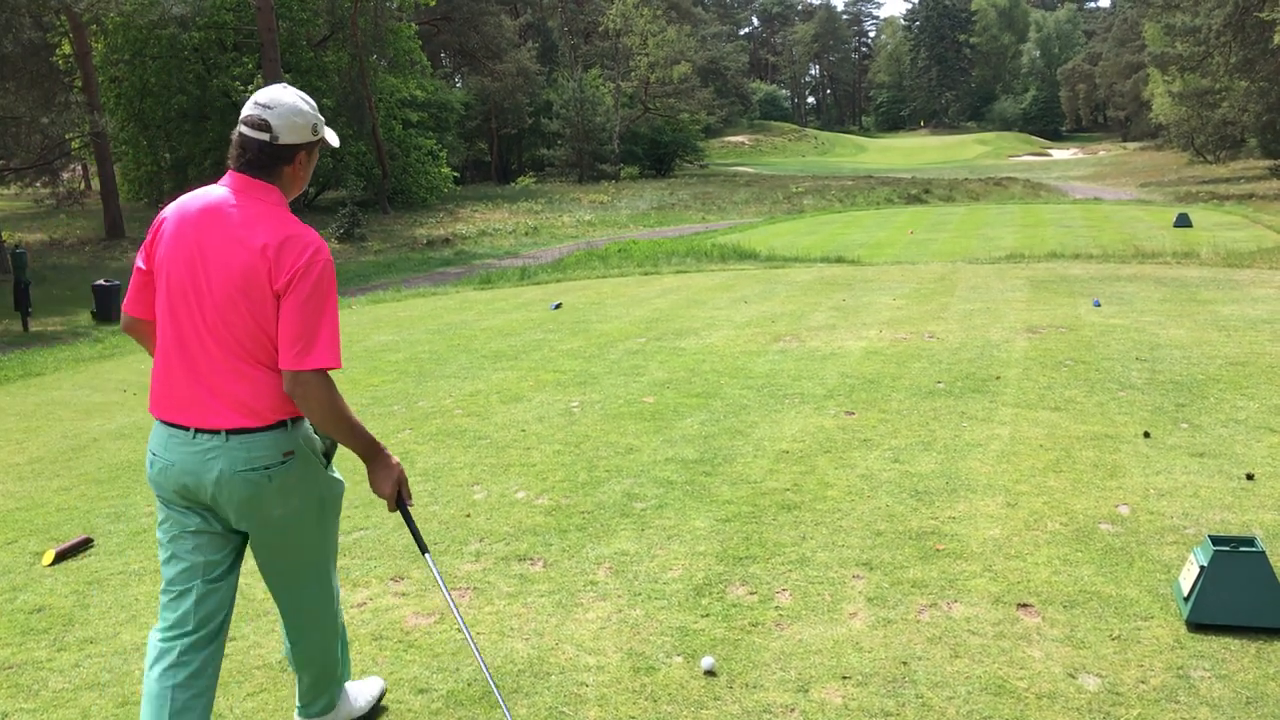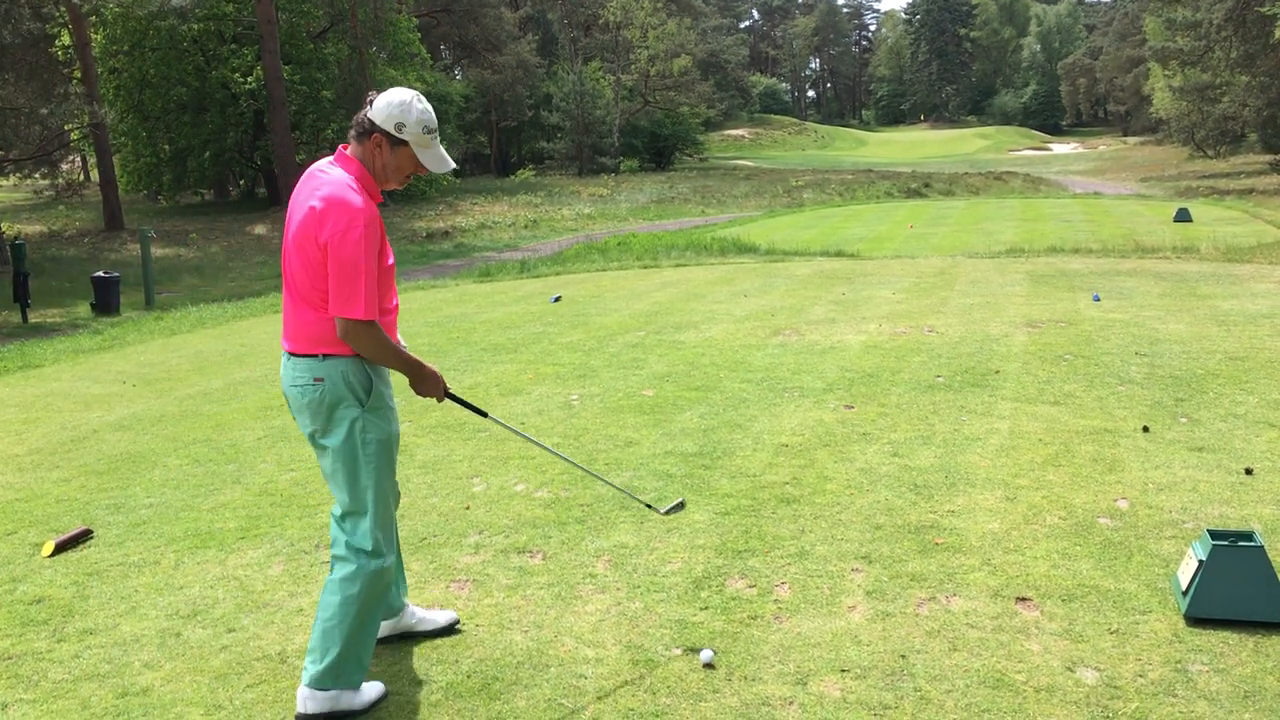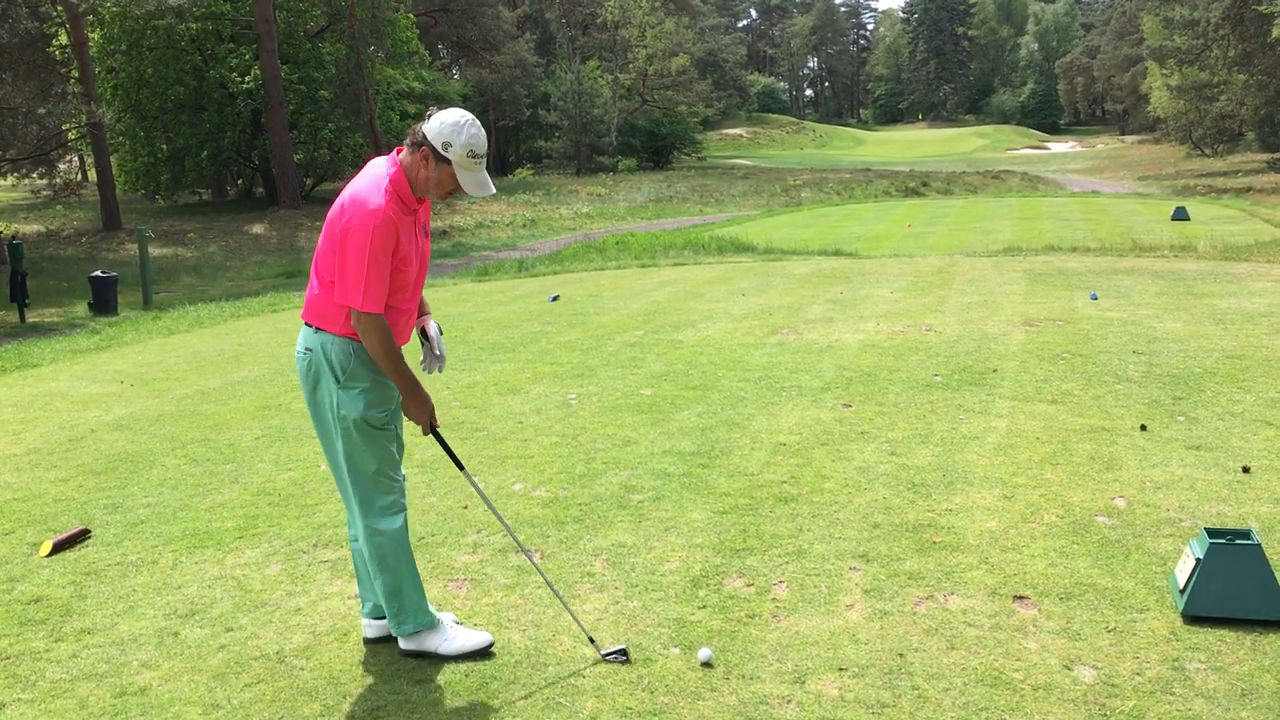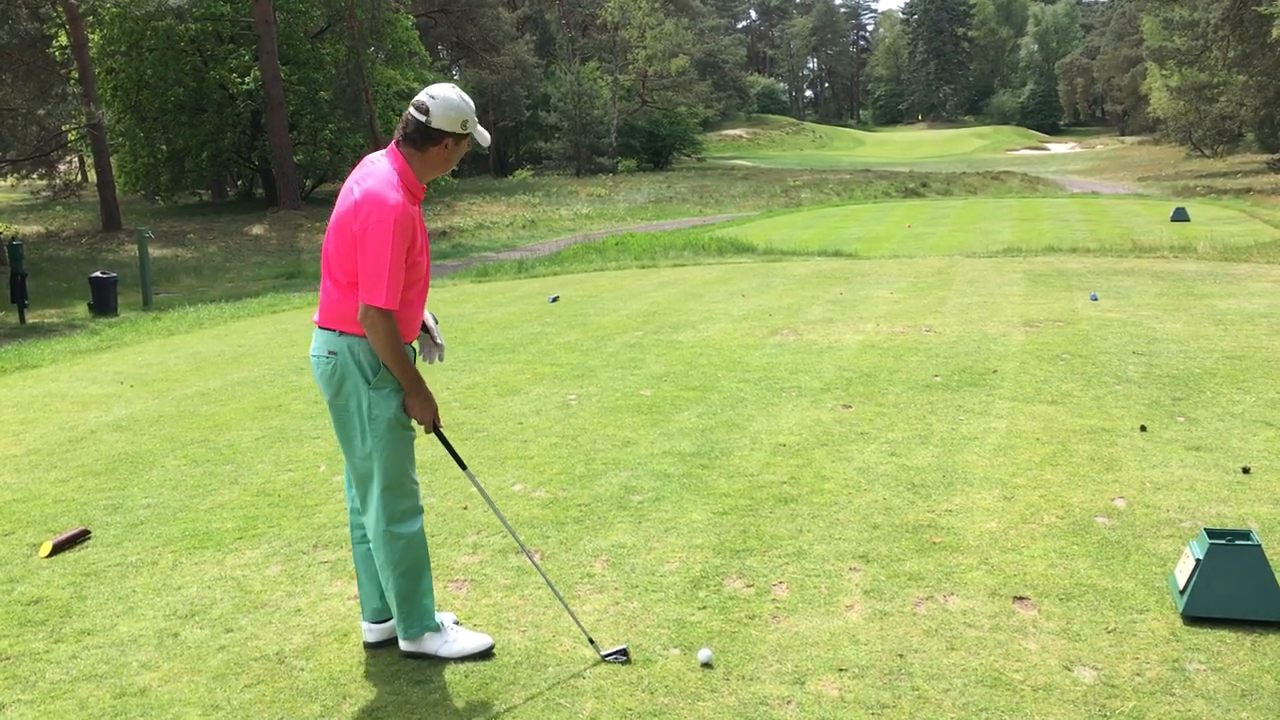
dt=0.7s
person 1, frame 1
left shoulder: (175, 216)
right shoulder: (301, 248)
left elbow: (137, 322)
right elbow: (305, 385)
right wrist: (375, 457)
left hip: (175, 451)
right hip: (266, 456)
left knee: (184, 624)
right knee: (307, 595)
person 1, frame 2
left shoulder: (323, 177)
right shoulder: (351, 209)
right elbow: (354, 328)
left wrist: (383, 324)
right wrist: (415, 370)
left hip: (313, 369)
right hip: (339, 379)
left knee: (368, 508)
right knee: (368, 533)
left ankle: (388, 609)
person 1, frame 3
left shoulder: (413, 189)
right shoulder: (373, 208)
right elbow: (366, 319)
left wrist: (426, 320)
right wrist: (411, 391)
left hip: (369, 354)
right hip: (342, 359)
left knee: (379, 491)
right knee: (378, 500)
left ankle: (382, 612)
right ankle: (416, 626)
person 1, frame 4
left shoulder: (385, 170)
right shoulder: (388, 203)
right elbow: (372, 316)
left wrist: (419, 314)
right wrist: (415, 389)
left hip: (361, 354)
right hip: (363, 360)
left knee: (371, 495)
right knee: (393, 502)
left ankle: (384, 613)
right ankle: (417, 629)
